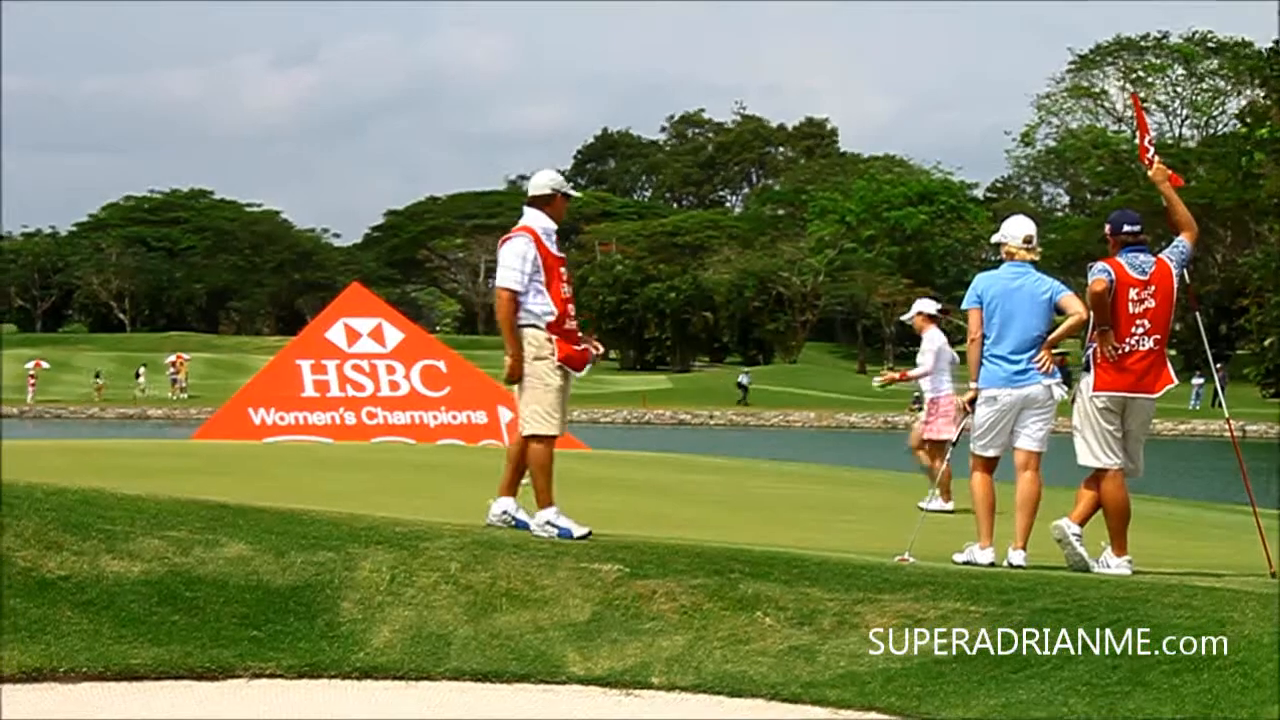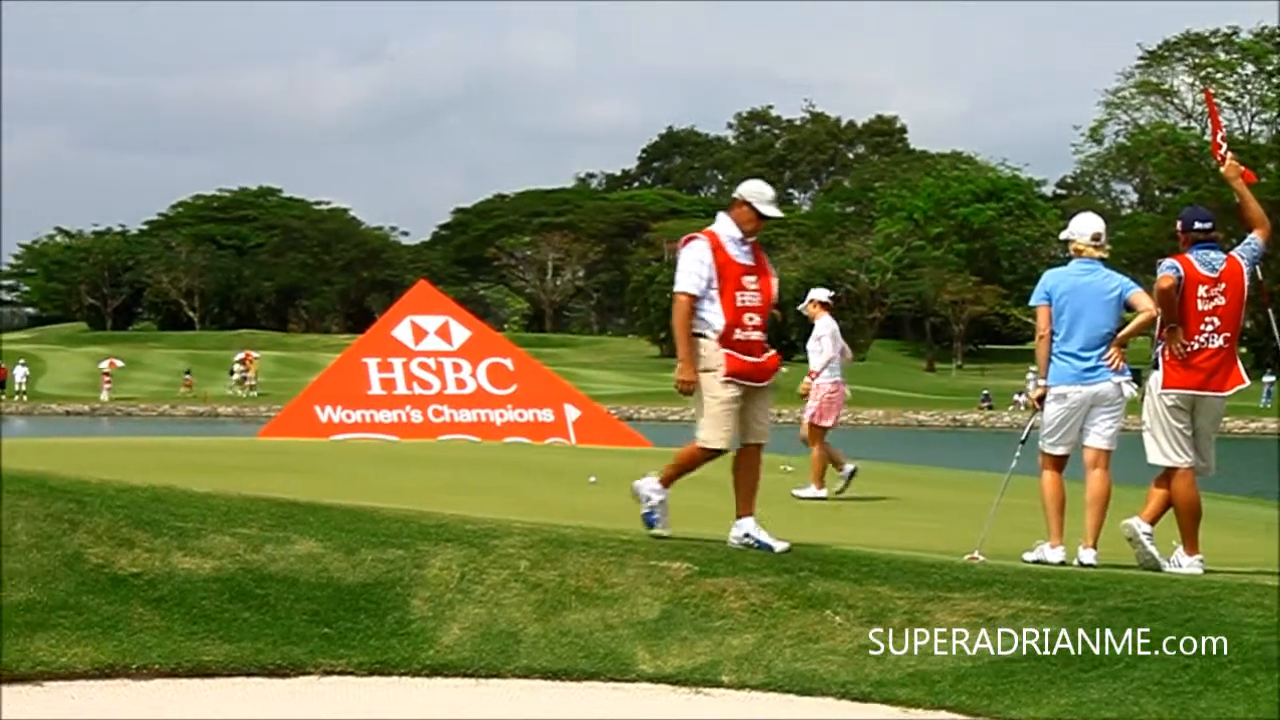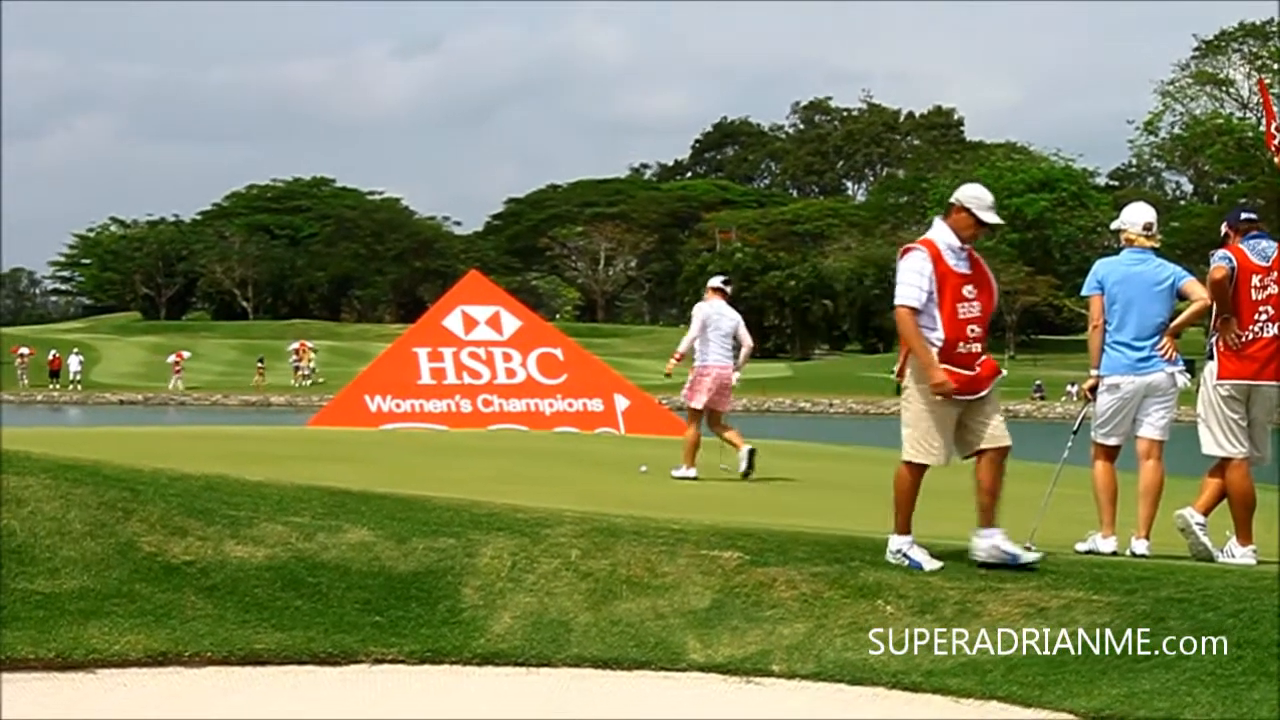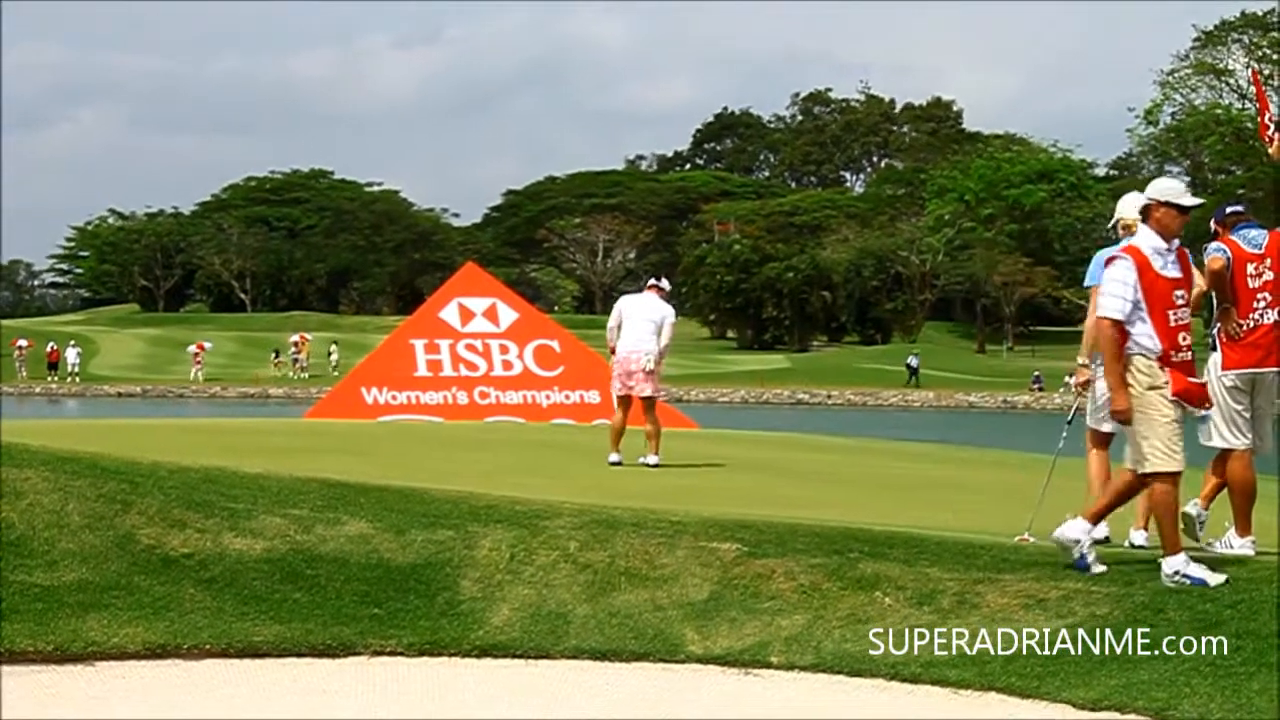
dt=1s
person 1, frame 1
left shoulder: (1106, 267)
right shoulder: (1167, 266)
left elbow: (1097, 289)
right elbow: (1190, 230)
left wrist: (1103, 328)
right wrist: (1164, 184)
left hip: (1105, 381)
right hip: (1146, 386)
left knee: (1110, 467)
right knee: (1116, 466)
left ankle: (1119, 556)
right ankle: (1075, 523)
person 1, frame 2
left shoulder: (1176, 265)
right shoulder: (1239, 264)
left elbow: (1164, 285)
right elbow: (1262, 228)
left wrist: (1172, 326)
right wrist: (1236, 181)
left hip: (1174, 379)
right hip: (1217, 383)
left knee: (1180, 466)
right knee: (1188, 465)
left ankle: (1191, 555)
right ankle: (1145, 521)
person 1, frame 3
left shoulder: (1230, 254)
left elbow: (1218, 277)
left wrist: (1225, 316)
left hip: (1229, 370)
left knee: (1235, 457)
right knee: (1239, 456)
left ankle: (1243, 546)
right ankle: (1198, 512)
person 1, frame 4
left shoulder: (1220, 247)
left elbow: (1214, 268)
left wrist: (1226, 306)
left hip: (1232, 360)
left knee: (1237, 447)
right knee: (1242, 444)
left ankle: (1242, 536)
right ankle: (1201, 504)
person 2, frame 1
left shoulder: (547, 239)
right shoulder: (524, 240)
right elbow: (504, 299)
left wrist: (582, 340)
right wrist: (512, 355)
left hip: (558, 348)
right hip: (537, 346)
left knee: (534, 431)
right knee: (541, 430)
left ankle: (504, 505)
right ankle: (546, 515)
person 2, frame 2
left shoulder: (757, 255)
right shoulder: (702, 247)
right elbow: (682, 305)
left wrist: (767, 359)
right wrist: (685, 362)
left hip: (751, 361)
right hip: (716, 355)
left knee: (752, 443)
right knee: (714, 442)
left ankle: (745, 525)
right ankle: (655, 487)
person 2, frame 3
left shoulder: (972, 259)
right shoulder: (921, 255)
right elbow: (904, 315)
left wrist: (981, 365)
right wrist: (932, 368)
left hip: (973, 373)
right hip: (935, 374)
left knee: (994, 448)
right knee: (919, 458)
left ankle: (989, 538)
right ankle: (900, 541)
person 2, frame 4
left shoulder: (1179, 257)
right shoulder: (1128, 261)
right elbow: (1106, 328)
left wrist: (1195, 375)
right wrist: (1117, 390)
left hip: (1176, 378)
right hip: (1147, 376)
left knee: (1148, 469)
right knee: (1164, 468)
left ankle: (1078, 529)
right ankle: (1173, 561)
person 3, frame 1
left shoulder: (983, 282)
right shoulder: (1048, 285)
left elbow: (974, 338)
right elbow: (1080, 313)
left wrist: (973, 385)
right wrist: (1049, 343)
left hip: (996, 386)
right hip: (1038, 386)
left knee: (982, 467)
right knee: (1028, 467)
left ankle: (984, 548)
right ankle: (1018, 550)
person 3, frame 2
left shoulder: (1052, 279)
right shoulder: (1117, 281)
left elbow: (1043, 334)
right elbow: (1149, 310)
left wrist: (1041, 381)
right wrist: (1119, 341)
left hip: (1065, 383)
right hip: (1108, 383)
left knee: (1051, 465)
right knee: (1098, 465)
left ankle: (1054, 546)
right ankle: (1089, 548)
person 3, frame 3
left shoulder: (1103, 268)
right shoulder: (1170, 271)
left elbow: (1096, 324)
right elbow: (1203, 299)
left wrist: (1094, 372)
right wrist: (1172, 331)
left hip: (1118, 373)
right hip: (1161, 373)
left knee: (1103, 455)
right knee: (1150, 455)
left ankle: (1106, 536)
right ankle: (1141, 539)
person 3, frame 4
left shoulder: (1105, 258)
left elbow: (1095, 316)
left wrist: (1083, 362)
left knee: (1097, 441)
left ankle: (1096, 522)
right ankle: (1141, 529)
person 4, frame 1
left shoulder: (931, 338)
right shoulder: (937, 337)
left elbow: (927, 368)
right elbow: (954, 360)
left wrist: (898, 376)
left hip: (938, 400)
right hip: (934, 400)
left knee: (937, 453)
right knee: (917, 445)
left ankle: (945, 500)
right ankle: (938, 491)
person 4, frame 2
left shoulder: (824, 325)
right shoulder: (830, 325)
left elbow: (829, 355)
right elbow: (847, 353)
left wrist: (809, 377)
left hip: (826, 388)
right hip: (826, 387)
left knee: (815, 439)
right knee: (808, 435)
left ankle: (818, 487)
right ankle: (844, 468)
person 4, frame 3
left shoulder: (703, 307)
right shoulder: (734, 315)
left elbow: (693, 334)
right elbow: (749, 345)
left wrist: (675, 358)
right wrist: (737, 368)
left hip: (706, 368)
right hip: (725, 371)
left knee: (693, 421)
right knee: (715, 423)
left ankle: (688, 467)
right ankle: (744, 448)
person 4, frame 4
left shoulder: (625, 299)
right shoulder: (667, 309)
left elbow: (611, 326)
right elbow: (665, 341)
left wrist: (613, 351)
right wrist: (658, 360)
left hip: (624, 355)
right hip: (648, 357)
left knee: (622, 409)
right knee: (650, 411)
left ankle: (614, 453)
right ankle: (653, 455)
